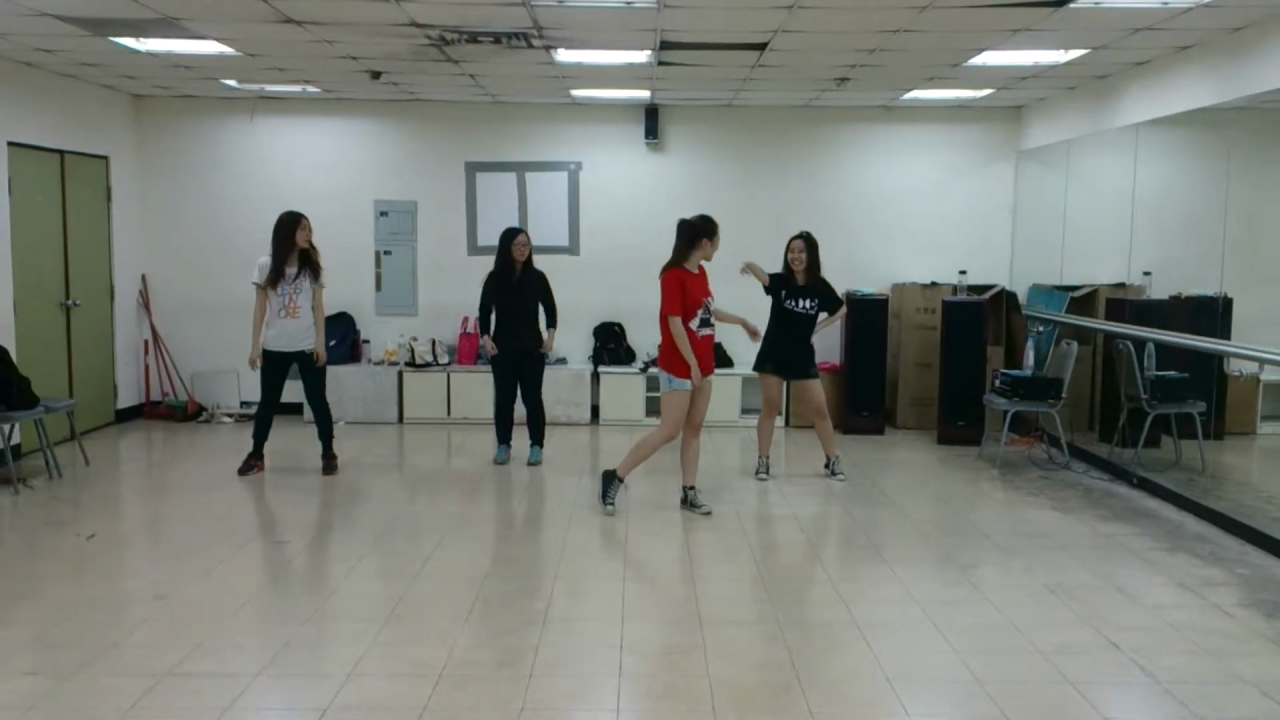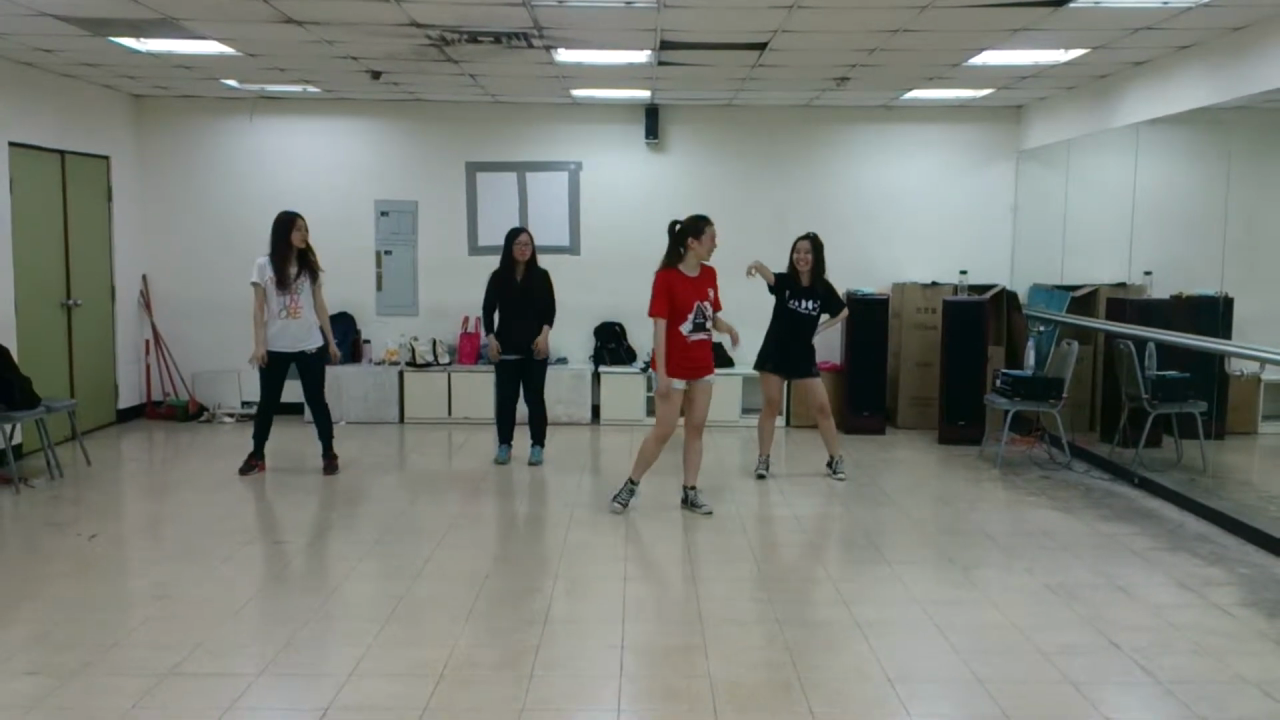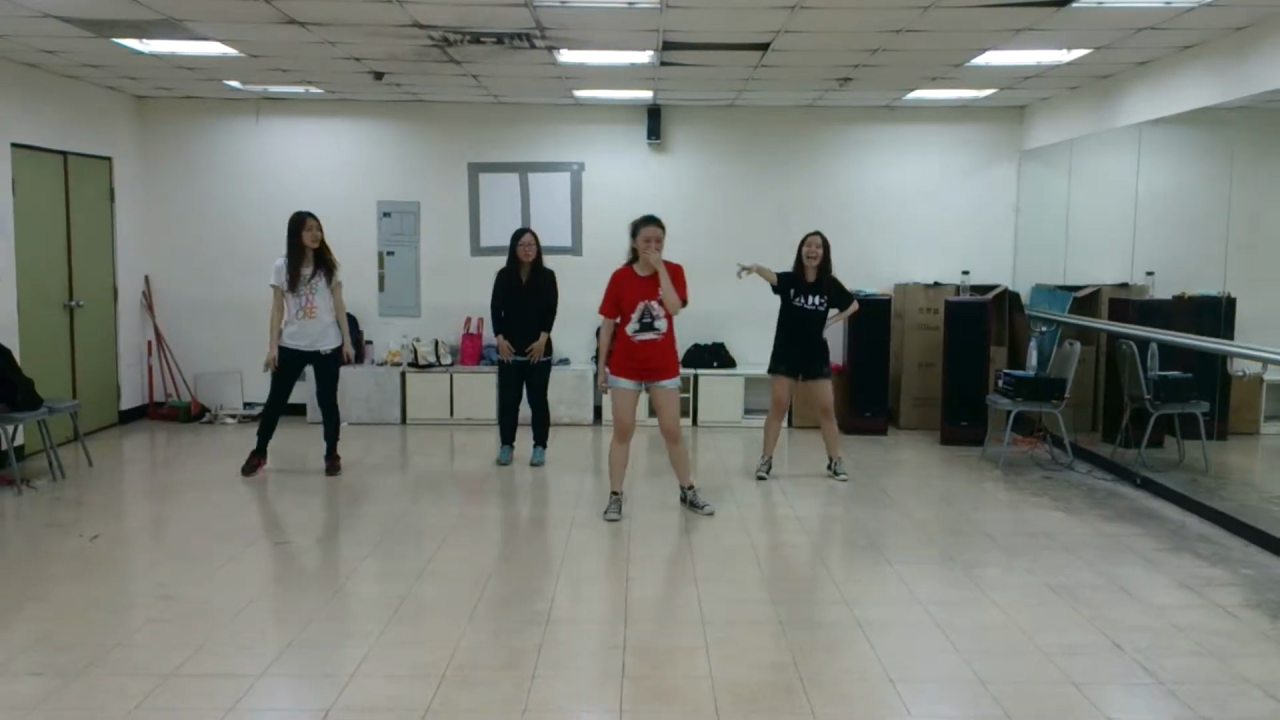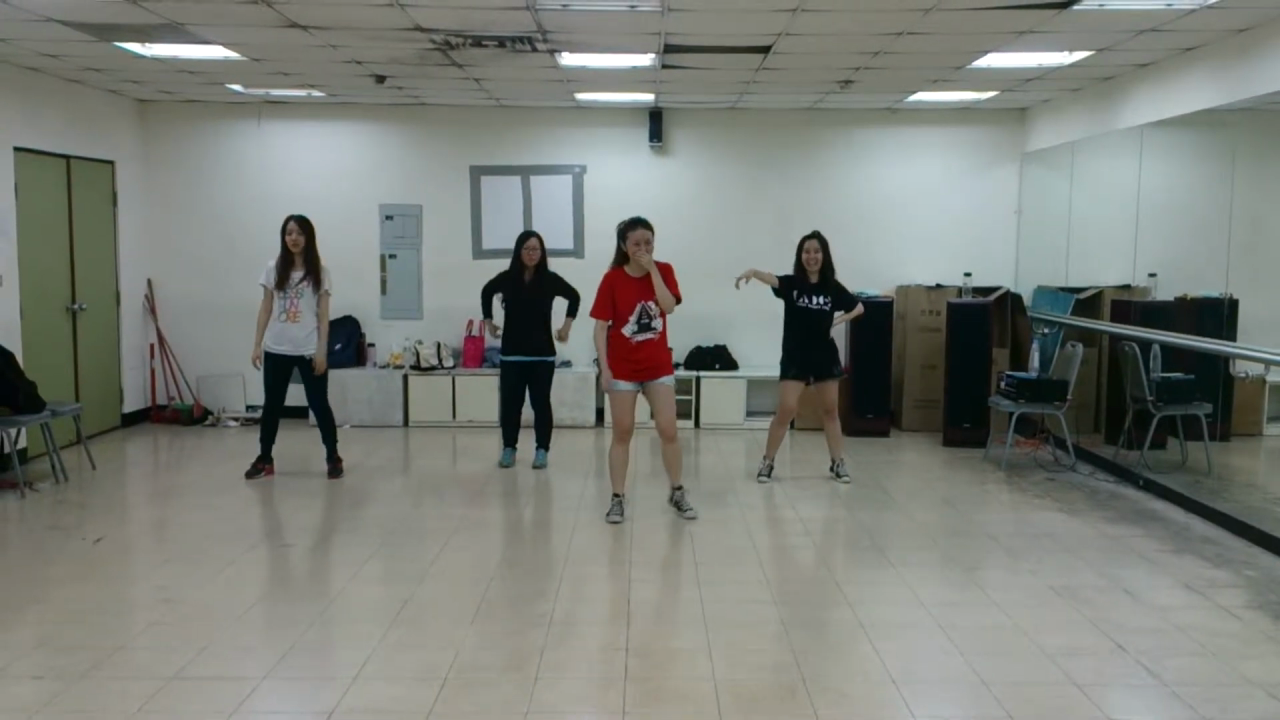
dt=0.5s
person 1, frame 1
left shoulder: (701, 272)
right shoulder: (674, 276)
right elbow: (675, 325)
left wrist: (742, 322)
right wrist: (693, 366)
left hip: (702, 364)
right hip: (678, 366)
left knee: (693, 429)
right knee: (669, 430)
left ankle: (689, 492)
right ankle: (614, 477)
person 1, frame 2
left shoulder: (710, 275)
right shoulder: (666, 277)
right elbow: (659, 326)
left wrist: (727, 329)
right wrist: (660, 371)
left hip: (702, 366)
right hip: (672, 367)
left knee: (695, 429)
right knee: (664, 431)
left ankle: (690, 492)
right ankle: (631, 485)
person 1, frame 3
left shoulder: (674, 271)
right shoulder: (621, 277)
left elbow: (675, 307)
right elbow: (607, 324)
left wrist: (659, 268)
right wrist: (601, 365)
left hip: (664, 367)
right hip: (625, 367)
left knee: (672, 432)
right knee: (622, 431)
left ankle: (688, 492)
right ankle: (615, 496)
person 1, frame 4
left shoulder: (664, 271)
right shoulder: (613, 279)
left elbow: (669, 306)
right elbow: (600, 327)
left wrist: (651, 268)
right wrist: (604, 367)
left hip: (659, 366)
right hip: (623, 368)
left knee: (668, 431)
right knee: (622, 433)
left ankle: (677, 492)
right ankle: (617, 498)
person 2, frame 1
left shoulder: (313, 266)
right shoulder: (266, 265)
left elbow: (318, 307)
right elbow: (260, 308)
left wrist: (320, 343)
right wrist: (255, 345)
left hip: (307, 345)
right hip: (275, 347)
left knee: (317, 400)
right knee: (268, 402)
left ankle: (328, 455)
right ankle: (256, 456)
person 2, frame 2
left shoulder: (310, 265)
right shoulder: (264, 265)
left elbow: (319, 305)
right elbow: (259, 308)
left wrist: (331, 341)
right wrist: (259, 343)
left hip: (310, 345)
right hip: (275, 347)
left knee: (316, 400)
right knee: (268, 402)
left ankle: (329, 455)
right ankle: (257, 455)
person 2, frame 3
left shoulder: (329, 265)
right shoulder: (282, 266)
left elbow: (339, 304)
right elbow: (277, 308)
left wrist: (347, 341)
right wrist: (273, 346)
left hip: (327, 345)
right hip: (292, 345)
left knee: (327, 401)
right knee: (276, 399)
left ankle: (332, 456)
right ankle: (259, 453)
person 2, frame 4
left shoulder: (319, 272)
right shoulder: (273, 269)
left elbow: (323, 315)
right elbow: (265, 309)
left wrist: (322, 350)
right wrist: (257, 344)
left hip: (309, 350)
right hip: (276, 350)
left knee: (319, 404)
right knee: (272, 404)
left ankle: (333, 458)
right ankle: (265, 459)
person 3, frame 1
left shoulder: (820, 286)
right shoulder: (780, 282)
left elbow: (841, 310)
right elbow: (764, 278)
left wrist: (819, 327)
right wrist: (750, 267)
left hip: (802, 356)
right hip: (774, 354)
left knee: (820, 409)
right knee: (770, 408)
left ankle: (833, 460)
right ankle: (763, 460)
person 3, frame 2
left shoulder: (823, 288)
right shoulder: (784, 281)
left elbow: (843, 312)
right elbow: (769, 276)
left wrist: (821, 328)
right wrist: (757, 265)
left hip: (803, 356)
right hip: (775, 353)
left knee: (823, 407)
right knee: (771, 406)
left ankle: (835, 460)
right ankle: (763, 459)
person 3, frame 3
left shoulder: (830, 284)
right shoulder: (789, 280)
left elbow: (853, 305)
right elbow: (771, 276)
left wrist: (830, 322)
right wrist: (754, 268)
left hip: (816, 355)
right hip: (786, 354)
left knee: (827, 408)
right knee: (778, 407)
left ankle: (835, 461)
right ankle: (766, 460)
person 3, frame 4
left shoulder: (832, 287)
right shoulder: (792, 283)
left elbow: (858, 308)
right elbow: (772, 280)
left wrist: (837, 321)
right wrist: (753, 273)
left hip: (825, 356)
right hip: (795, 357)
left knee: (831, 411)
right knee: (785, 412)
left ankle: (837, 463)
right ankle: (767, 462)
person 4, frame 1
left shoulder: (537, 277)
right shoulder: (495, 278)
left elbow: (550, 308)
right elbow: (485, 310)
left wrist: (551, 335)
right wrist: (485, 337)
left hip: (532, 349)
right hip: (502, 349)
left knee: (532, 398)
right knee: (504, 398)
left ankle: (537, 446)
right ankle: (503, 446)
person 4, frame 2
left shoulder: (541, 276)
right shoulder: (498, 277)
left elbow: (549, 308)
right elbow: (488, 309)
left wrist: (545, 333)
right wrist: (491, 338)
left hip: (535, 347)
right hip: (505, 348)
left knee: (534, 398)
right knee: (506, 398)
left ankle: (538, 446)
right ankle: (504, 445)
person 4, frame 3
left shoulder: (546, 276)
right shoulder: (504, 276)
left elbow: (551, 311)
right elbow: (495, 309)
left wrist: (543, 339)
right wrist: (499, 338)
left hip: (538, 348)
right hip: (510, 348)
left knee: (538, 399)
right knee: (508, 399)
left ankle: (539, 447)
right ankle: (506, 446)
person 4, frame 4
left shoulder: (550, 279)
right shoulder: (507, 278)
left elbow: (574, 297)
right elbow: (486, 292)
left wrist: (566, 326)
right wrist: (489, 321)
left hip: (542, 352)
right hip: (512, 351)
left knee: (541, 402)
right knee: (510, 401)
left ankle: (542, 450)
right ankle: (509, 448)
